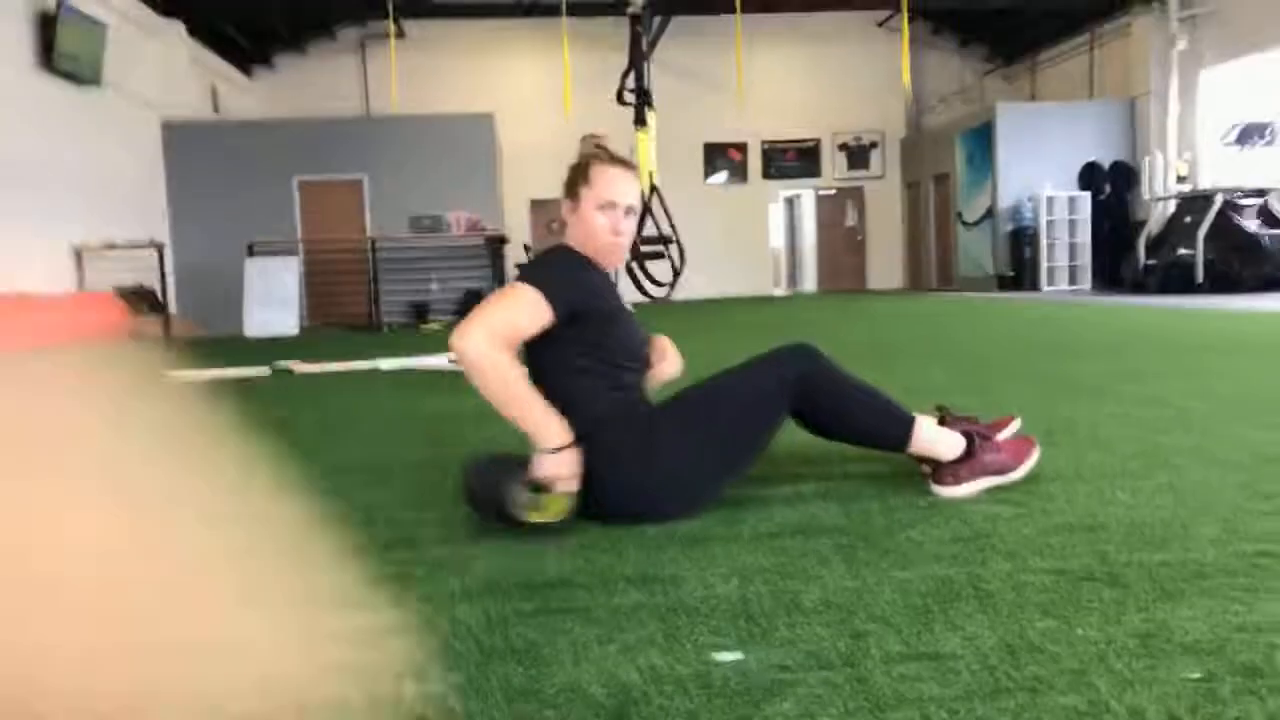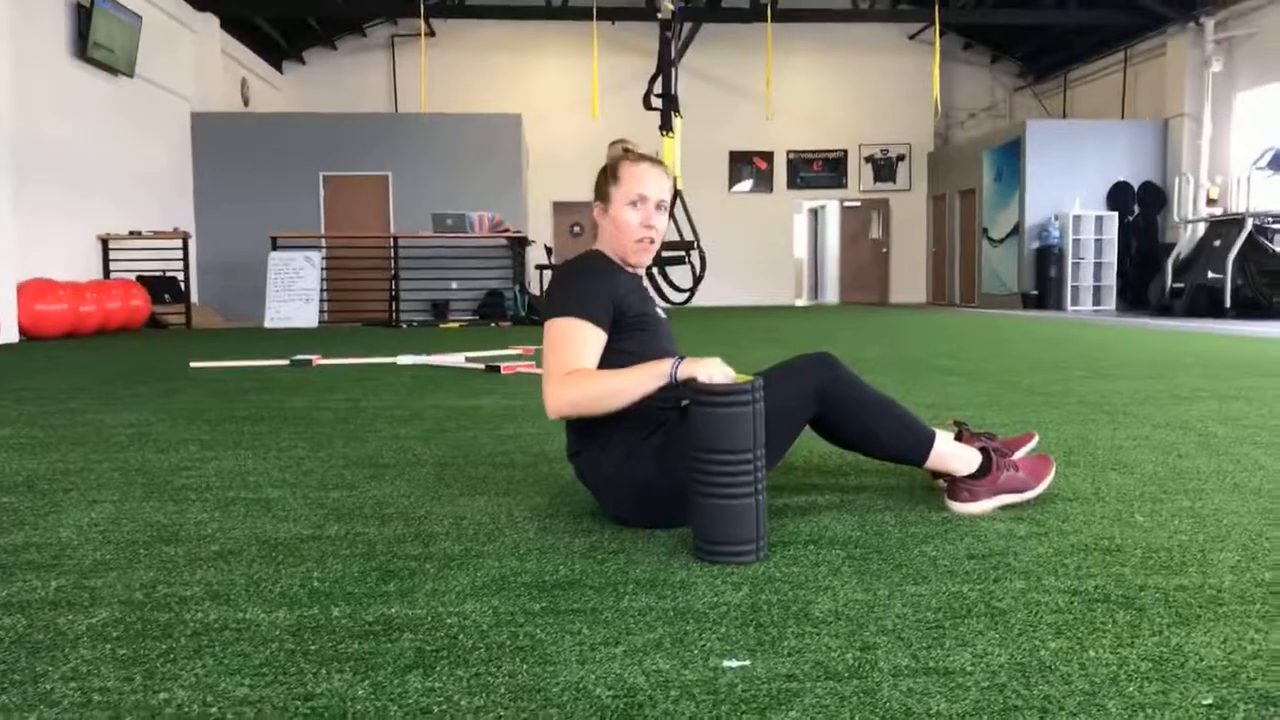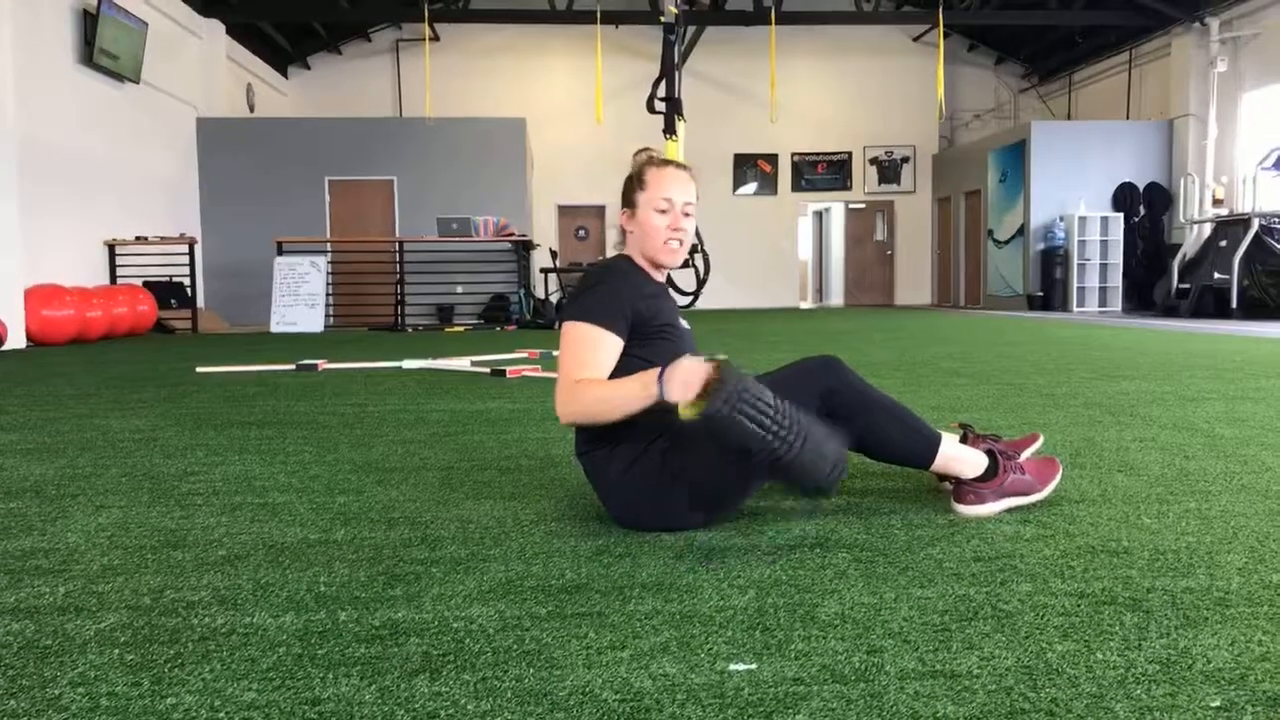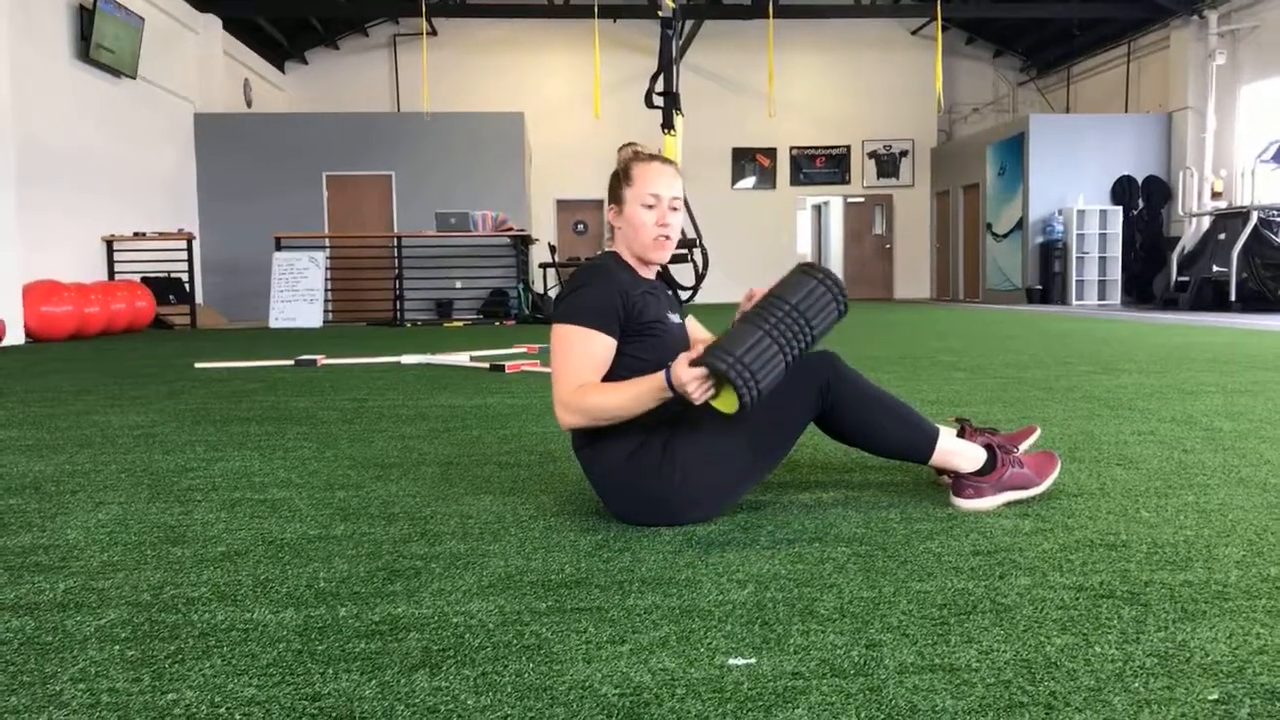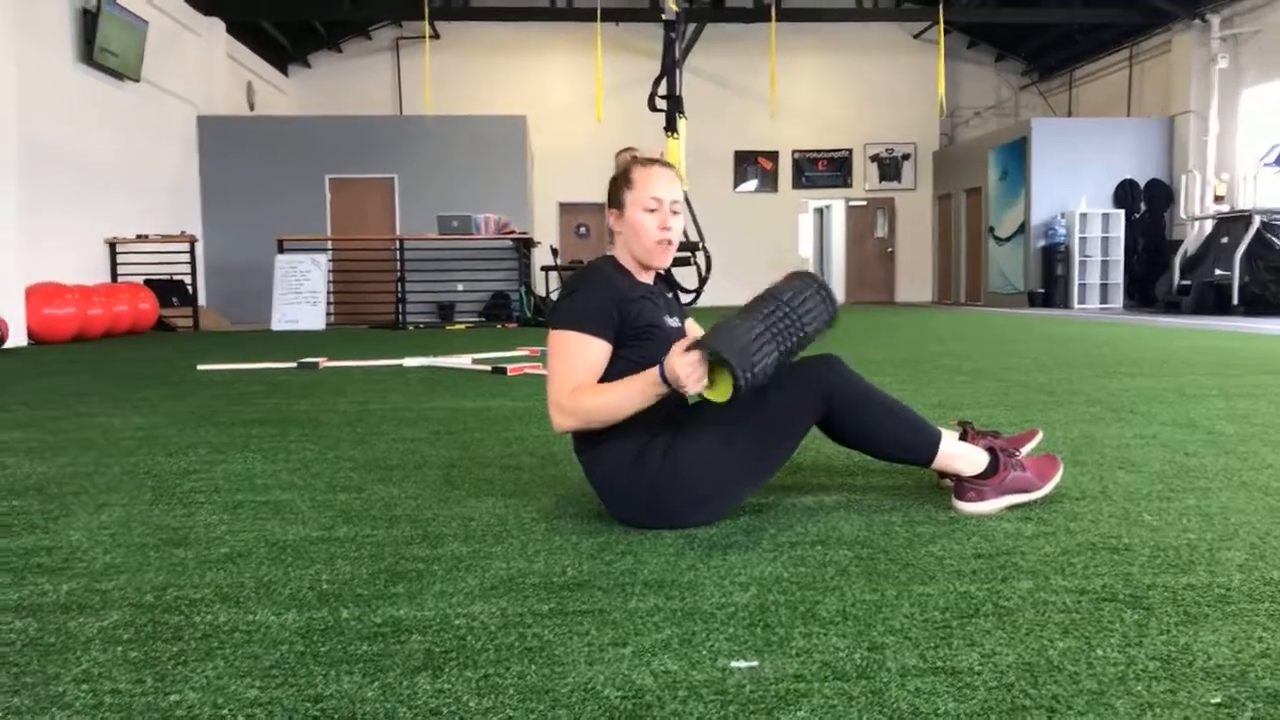
dt=0.7s
person 1, frame 1
left shoulder: (589, 279)
right shoulder: (561, 273)
right elbow: (472, 340)
left wrist: (657, 347)
right wrist: (554, 438)
left hip: (630, 463)
right hip: (631, 474)
left knee: (788, 376)
right knee: (795, 367)
left ankle: (943, 438)
right ankle: (955, 453)
person 1, frame 2
left shoulder: (623, 281)
right shoulder: (588, 279)
right elbow: (561, 394)
left wrist: (692, 379)
right wrist: (679, 368)
left hip: (650, 462)
right hip: (642, 479)
left knee: (812, 381)
right knee: (818, 377)
left ankle: (958, 449)
right ankle: (973, 470)
person 1, frame 3
left shoulder: (648, 288)
right shoulder: (611, 286)
right elbow: (571, 401)
left wrist: (699, 380)
right wrist: (663, 382)
left hip: (662, 465)
right hip: (649, 484)
left knee: (819, 384)
right knee: (823, 379)
left ankle: (965, 453)
right ankle: (977, 474)
person 1, frame 4
left shoulder: (651, 287)
right shoulder: (598, 286)
right elbow: (571, 405)
right wrist: (669, 383)
left hip: (667, 457)
right hip: (648, 480)
left knee: (815, 373)
right knee: (820, 375)
left ankle: (960, 445)
right ankle: (978, 468)
person 1, frame 5
left shoulder: (652, 289)
right shoulder: (595, 290)
left elbow: (713, 360)
right elbow: (565, 409)
right wrist: (663, 379)
left hip: (669, 456)
right hip: (649, 482)
left knee: (814, 380)
right knee: (822, 379)
left ankle: (962, 449)
right ankle: (979, 471)
